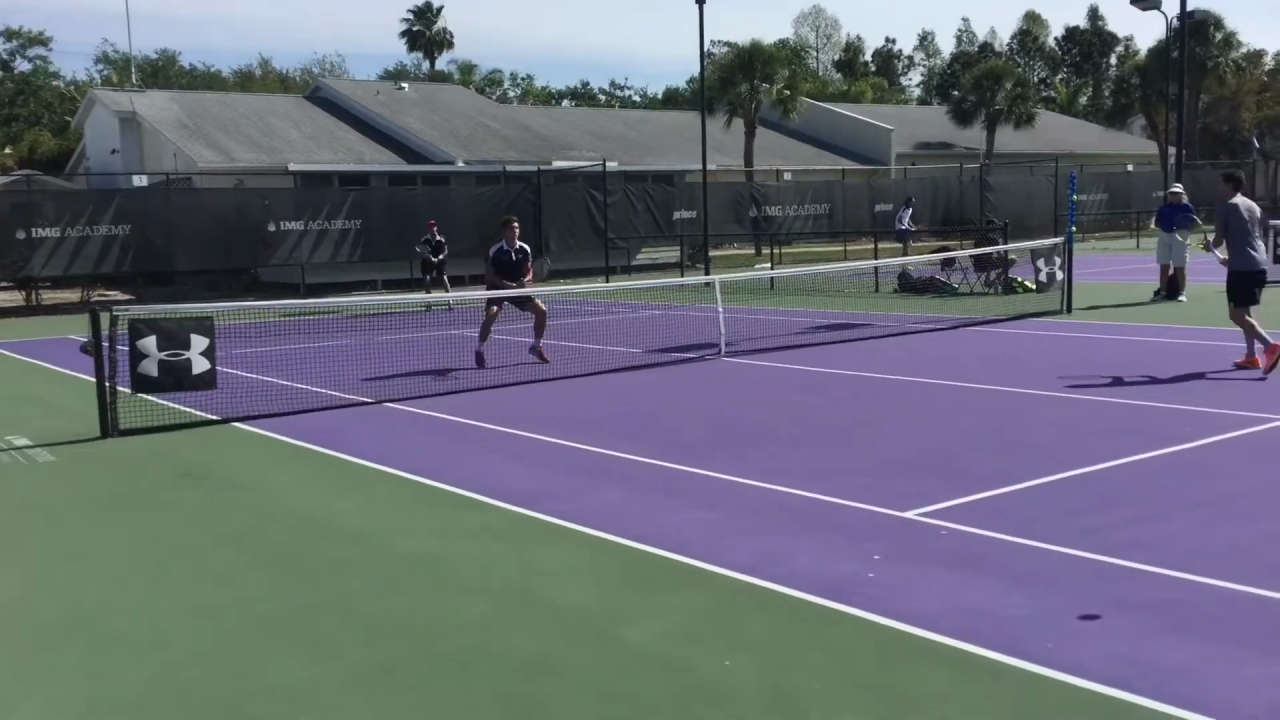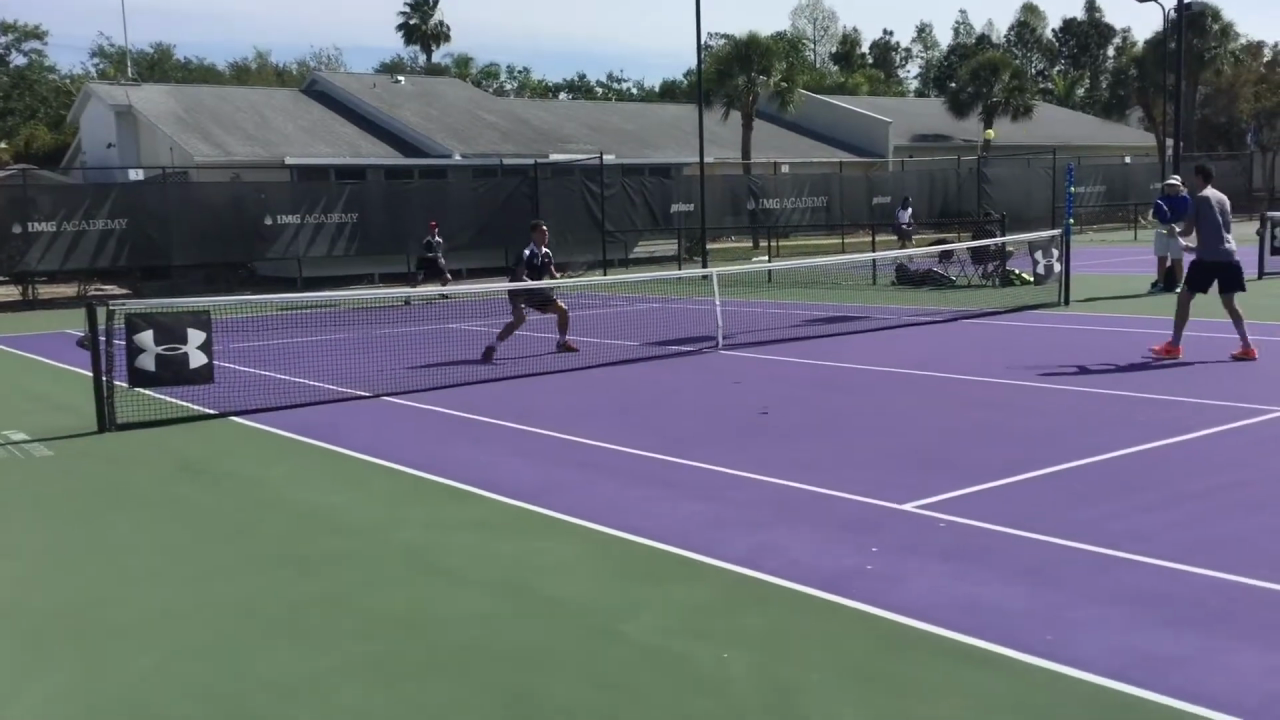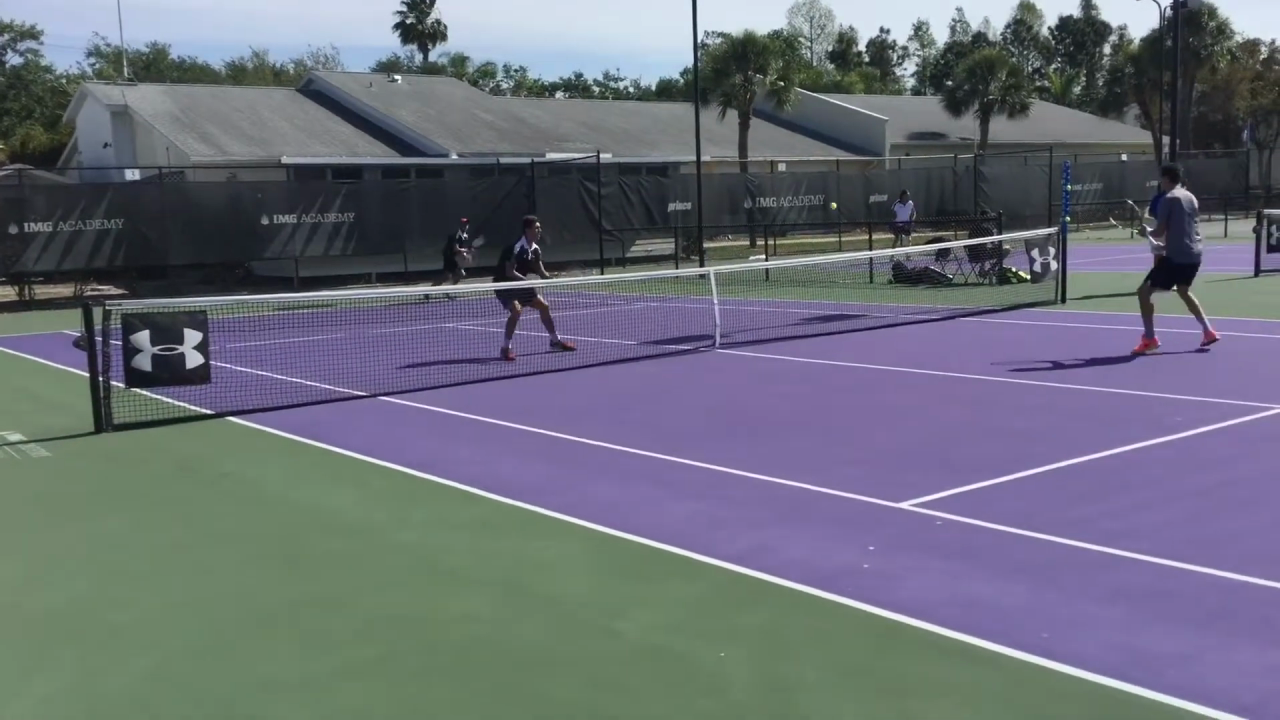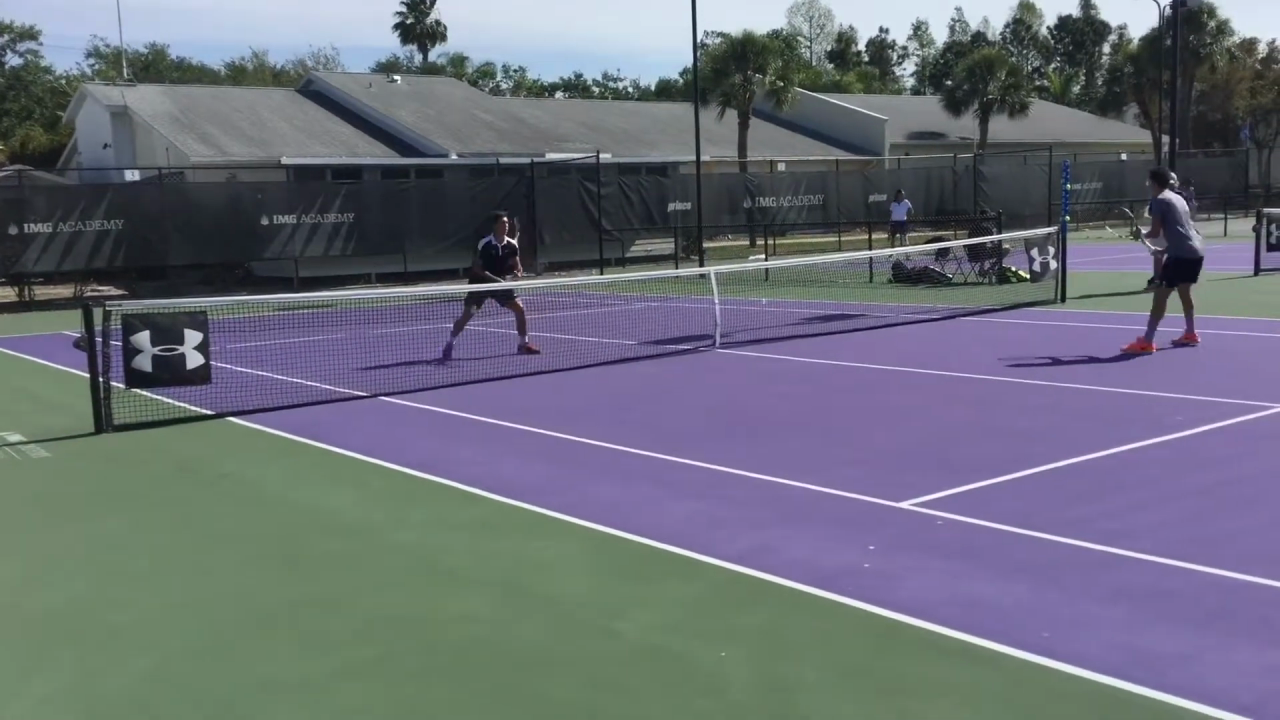
dt=0.3s
person 1, frame 1
left shoulder: (1227, 206)
right shoulder: (1253, 206)
left elbow: (1219, 241)
left wrist: (1210, 245)
right wrist: (1232, 258)
left hip: (1241, 267)
right hip: (1258, 265)
left knee: (1237, 314)
right knee: (1243, 310)
right ankle: (1251, 356)
person 1, frame 2
left shoulder: (1199, 199)
right shoulder: (1223, 199)
left elbow: (1187, 231)
left wrist: (1176, 233)
right wrist: (1197, 246)
left hip: (1208, 258)
right hip: (1229, 256)
left knee: (1184, 298)
right knee: (1229, 302)
left ankle: (1174, 346)
right ankle: (1247, 347)
person 1, frame 3
left shoulder: (1168, 199)
right shoulder: (1191, 198)
left elbow: (1160, 231)
left wrist: (1147, 232)
right wrist: (1166, 245)
left hip: (1177, 256)
right hip: (1194, 254)
left knee: (1144, 292)
right knee: (1183, 291)
left ankle: (1149, 339)
right ankle: (1208, 331)
person 1, frame 4
left shoulder: (1160, 201)
right shoulder: (1179, 199)
left elbow: (1155, 233)
left wrist: (1144, 235)
right wrist: (1166, 250)
left hip: (1181, 254)
right hip: (1196, 251)
left knee: (1160, 295)
right knee: (1184, 291)
left ankle: (1147, 341)
right ankle: (1190, 333)
